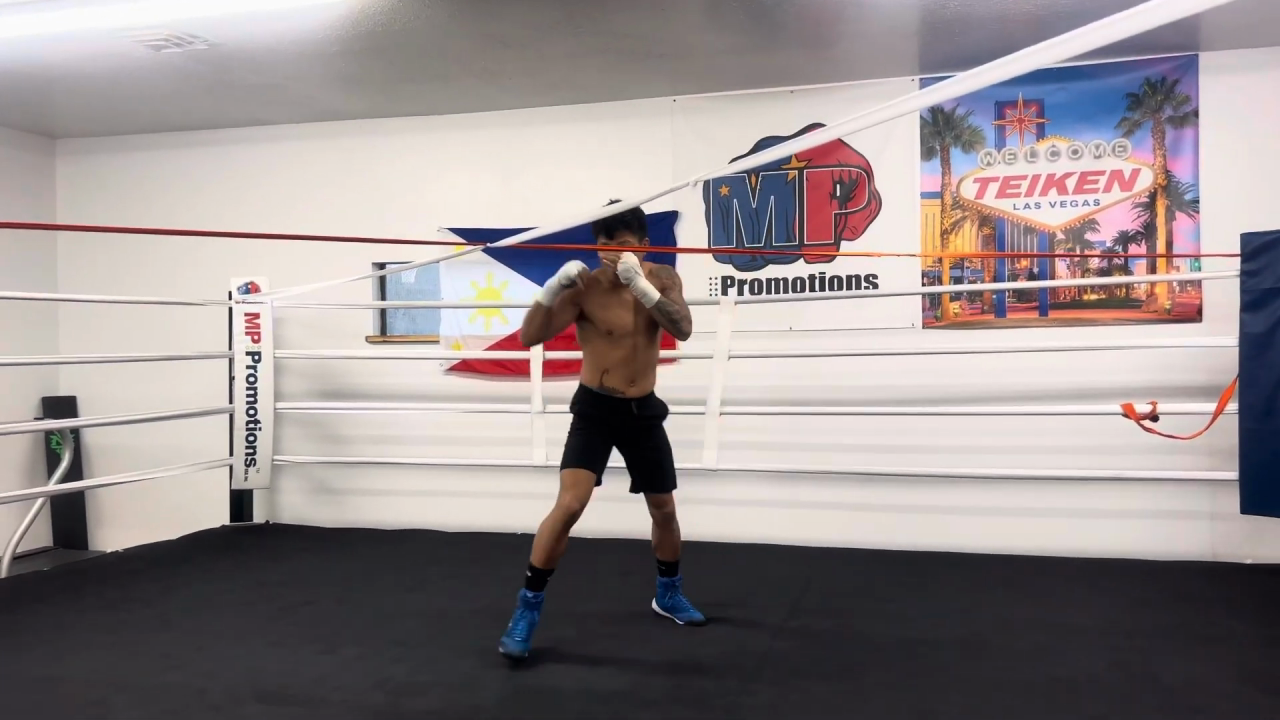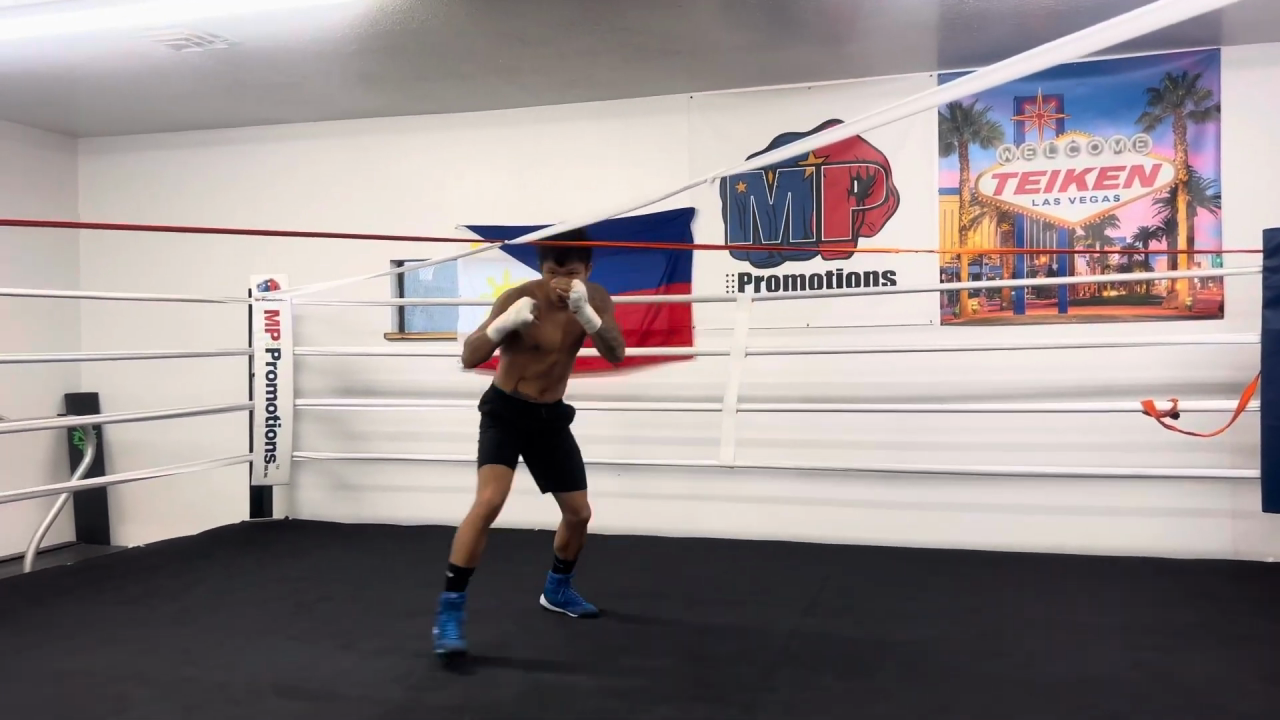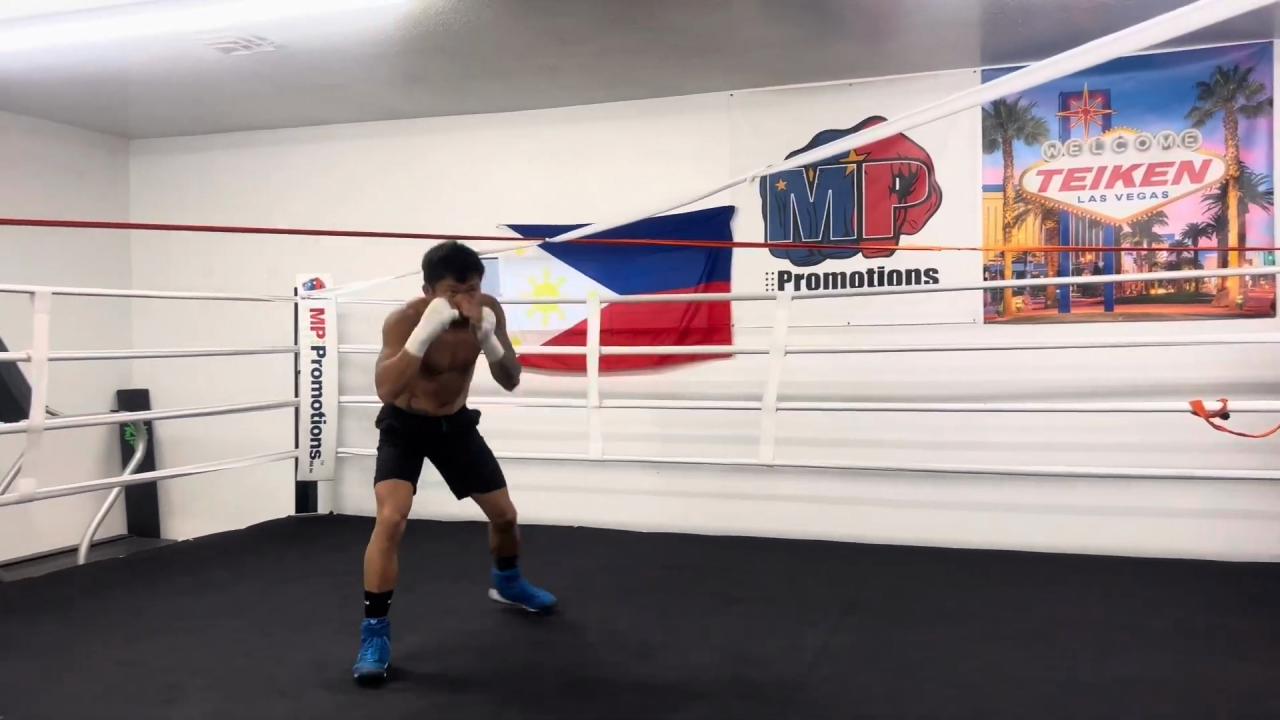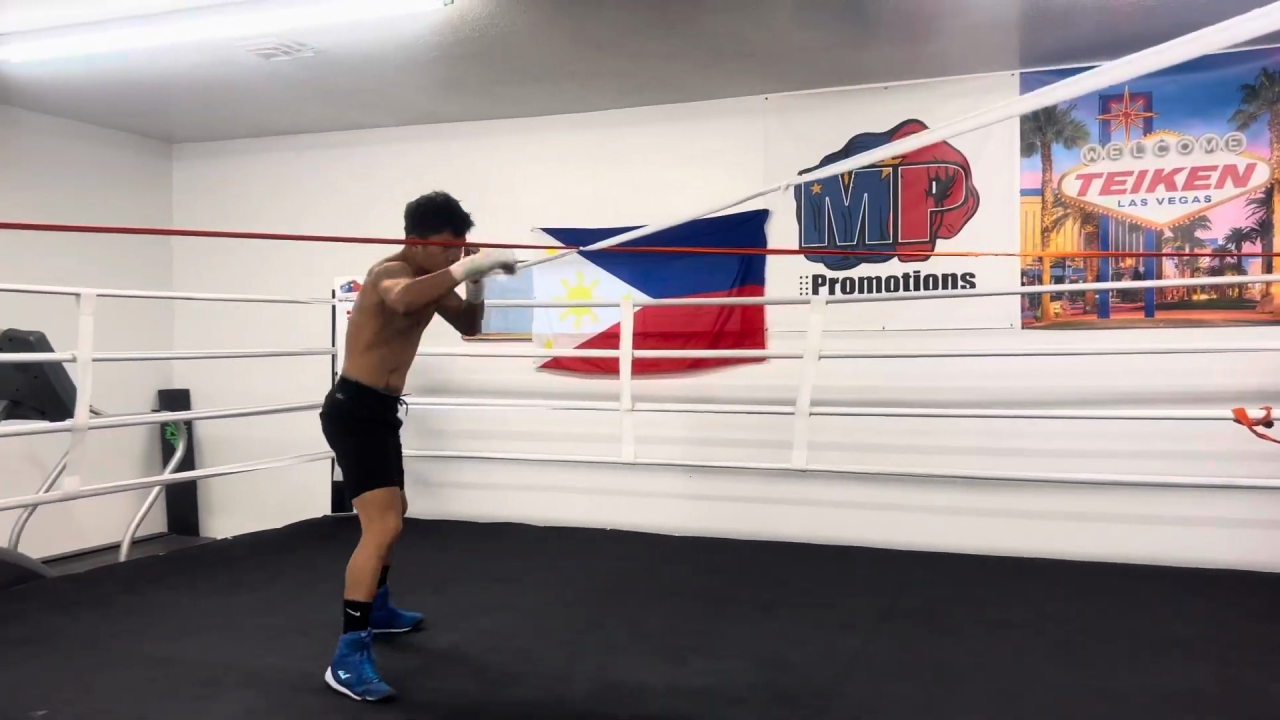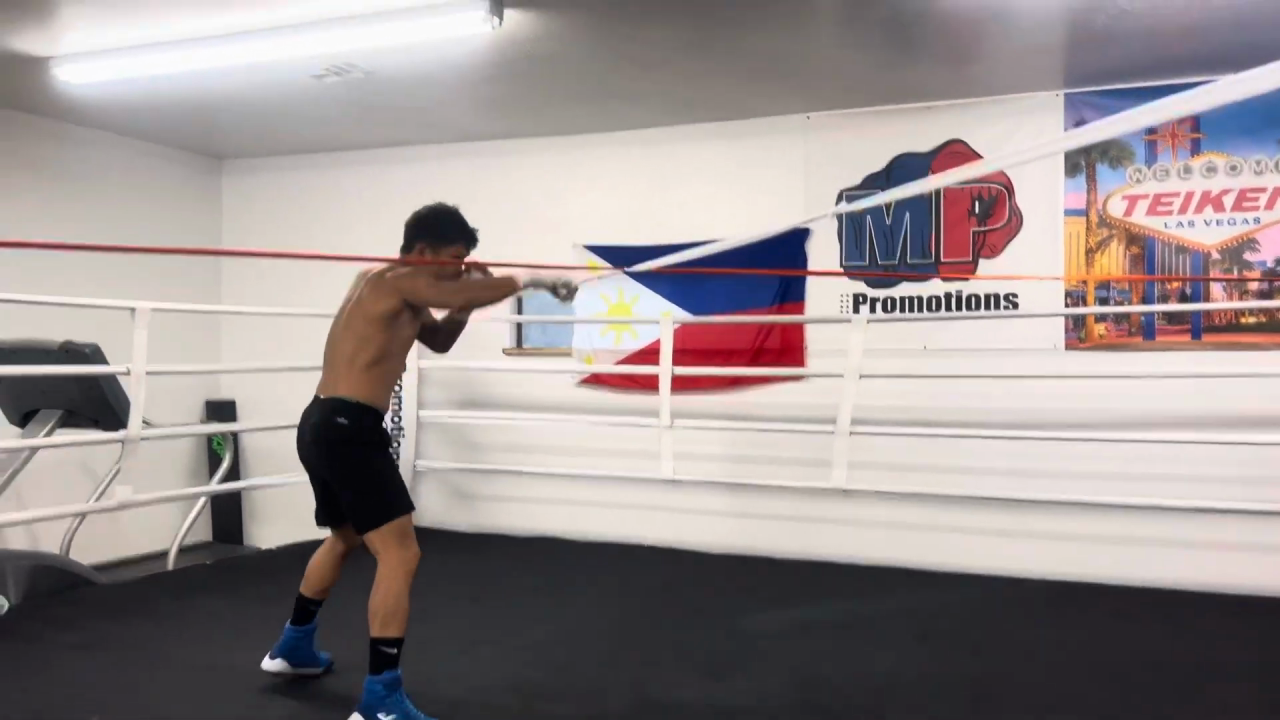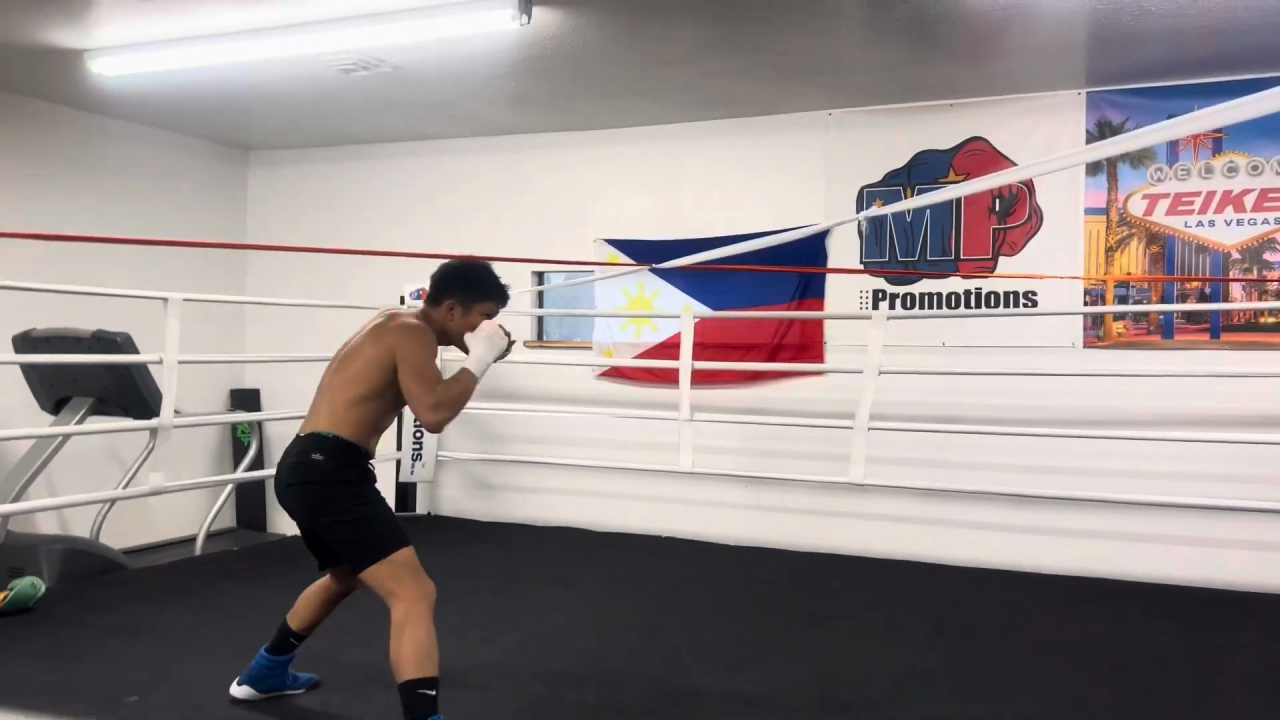
dt=0.4s
person 1, frame 1
left shoulder: (662, 277)
right shoulder: (583, 287)
left elbow: (682, 328)
right elbow: (531, 334)
left wrist: (642, 286)
right wrist: (556, 286)
left hip: (643, 411)
right hip: (594, 408)
left knee: (664, 511)
right knee: (568, 507)
left ankle: (668, 594)
right ankle: (526, 611)
person 1, frame 2
left shoulder: (595, 298)
right shoulder: (518, 300)
left elbow: (616, 360)
right elbow: (469, 359)
left wrist: (588, 316)
right wrist: (505, 322)
left hip: (551, 416)
right hip: (507, 411)
left knee: (579, 512)
right knee: (488, 503)
left ankle: (557, 588)
right ankle: (450, 610)
person 1, frame 3
left shoulder: (486, 311)
right shoulder: (404, 320)
left elbow: (511, 381)
right elbow: (386, 390)
left wrist: (493, 342)
right wrist: (424, 332)
left hip: (456, 423)
right hip: (404, 424)
left knee: (503, 514)
right knee: (390, 521)
left ankle: (508, 581)
right ankle: (375, 634)
person 1, frame 4
left shoulder: (428, 276)
right shoulder: (387, 273)
left elbow: (468, 325)
right elbow: (402, 297)
left wrist: (473, 268)
right wrist: (468, 268)
left hip: (377, 410)
right hip: (354, 409)
left knee: (390, 516)
right knee: (380, 527)
left ankle: (374, 604)
right ankle: (348, 659)
person 1, frame 5
left shoulder: (383, 282)
right shoulder: (397, 281)
left elbow: (438, 340)
right elbow: (461, 295)
left wrist: (463, 287)
right wrist: (524, 283)
left hip: (328, 428)
right hip: (345, 430)
left knee: (343, 540)
right knee: (399, 553)
left ankle: (293, 646)
person 1, frame 6
left shoulder: (398, 322)
right shoulder: (411, 335)
left elbow: (425, 405)
right elbow: (432, 413)
left wrist: (475, 361)
right wrist: (478, 360)
left hip: (303, 469)
right hip: (327, 471)
left knee: (346, 575)
right knee: (413, 597)
left ankle: (265, 672)
